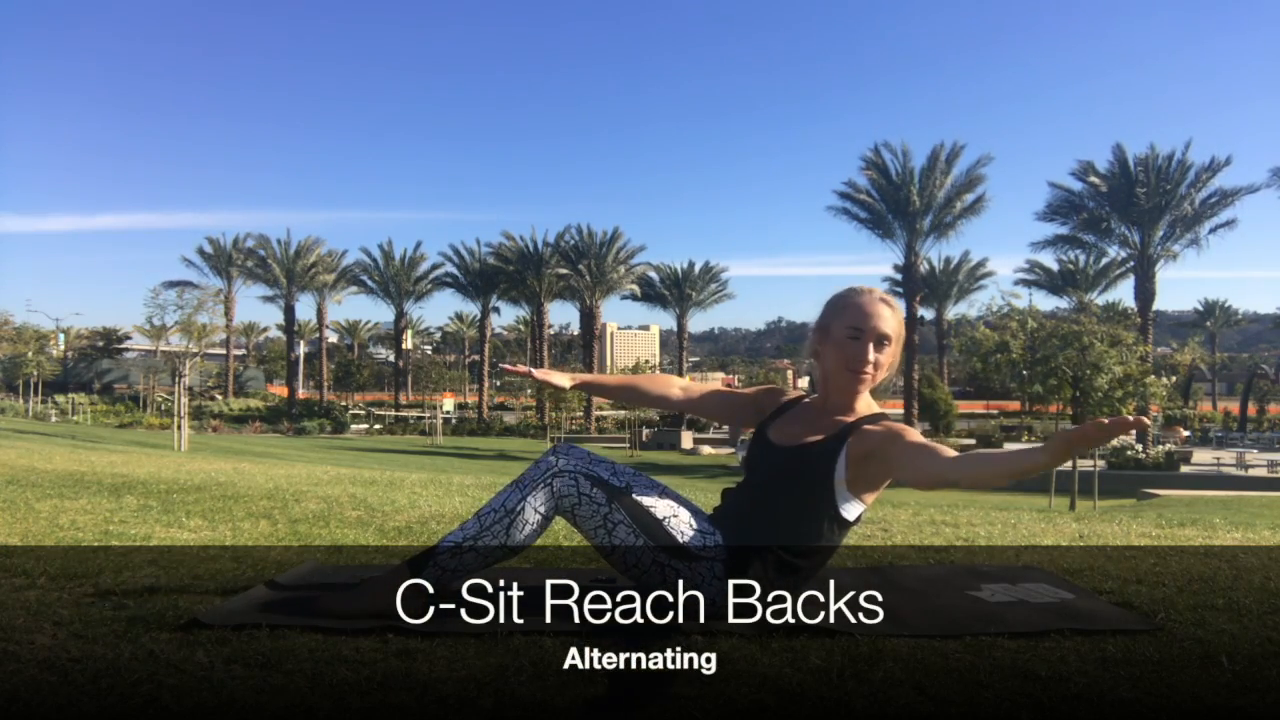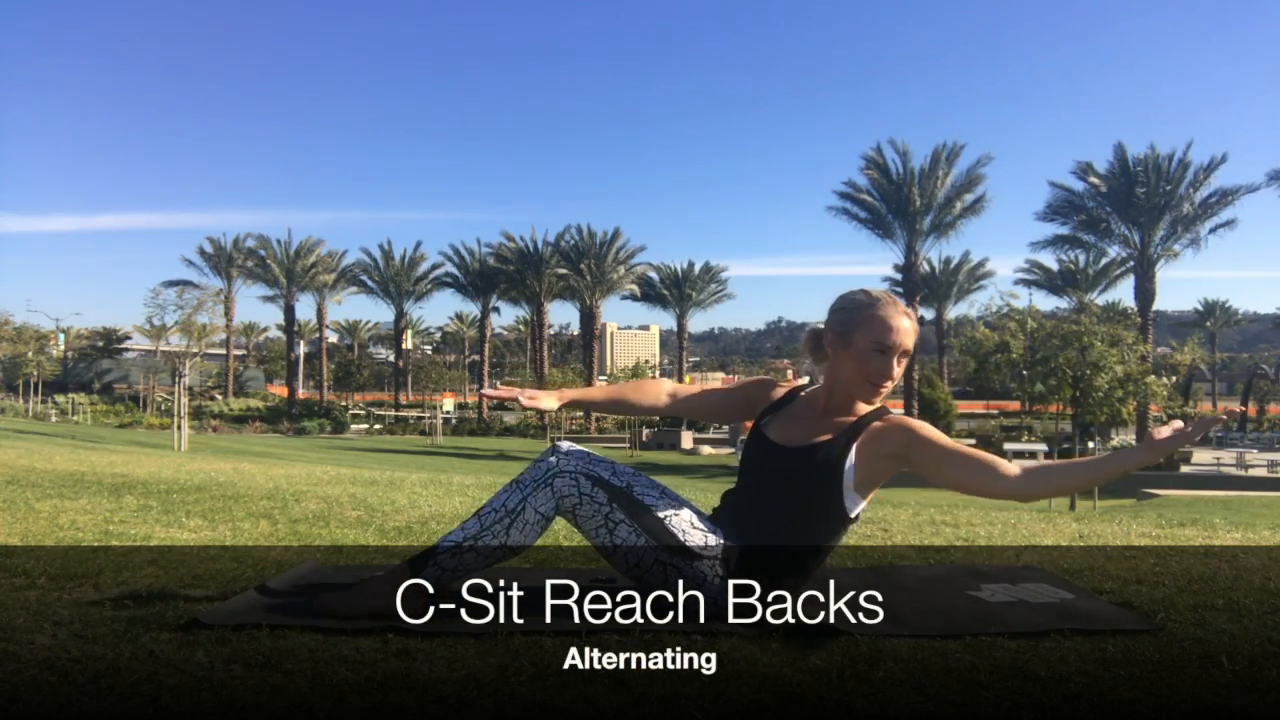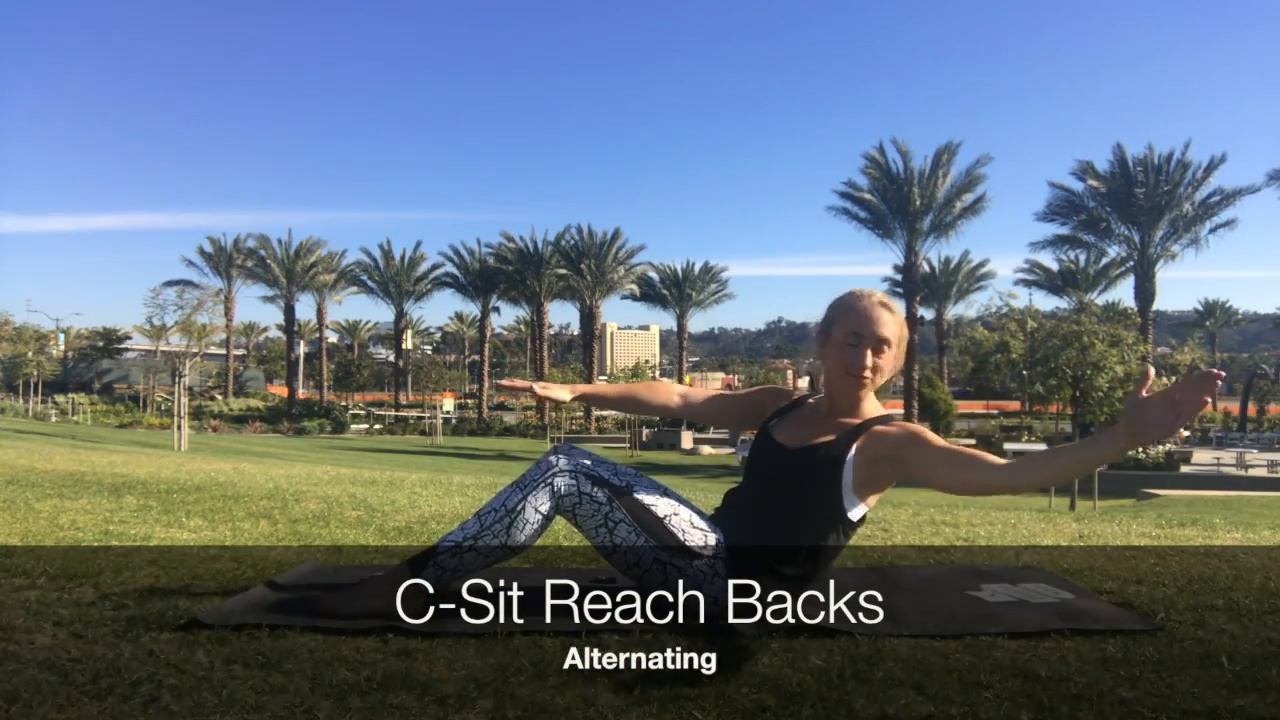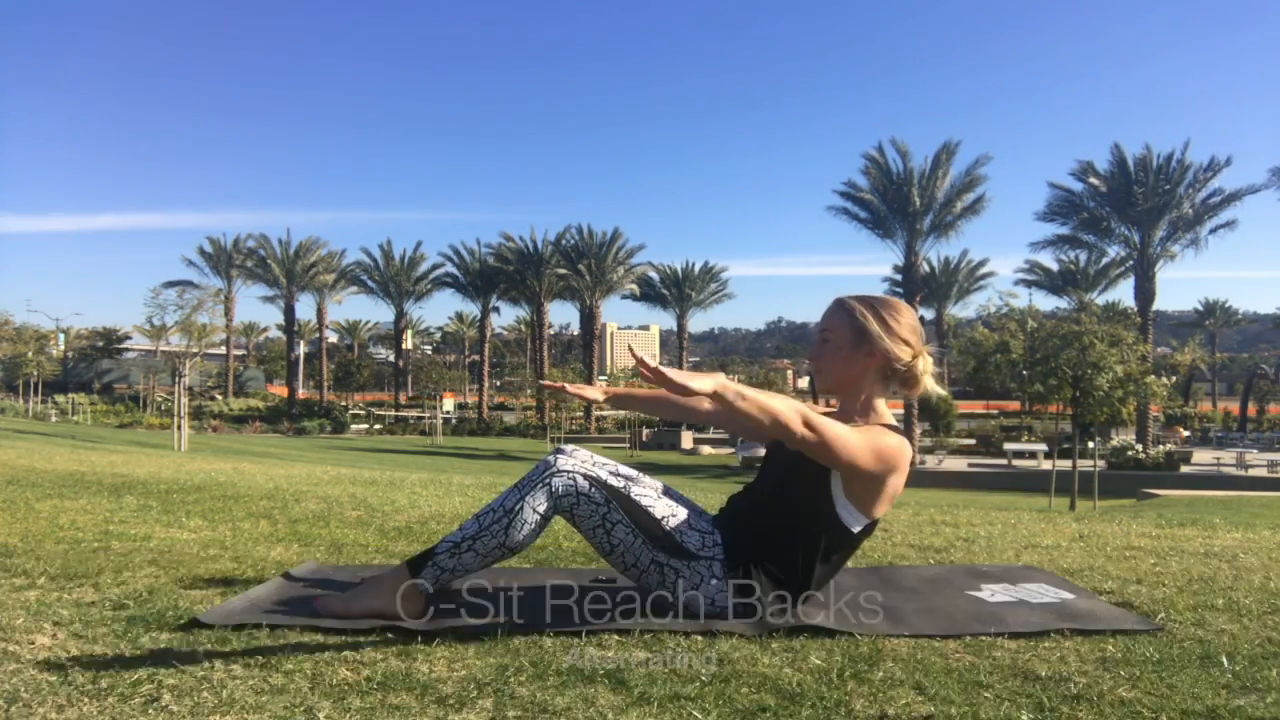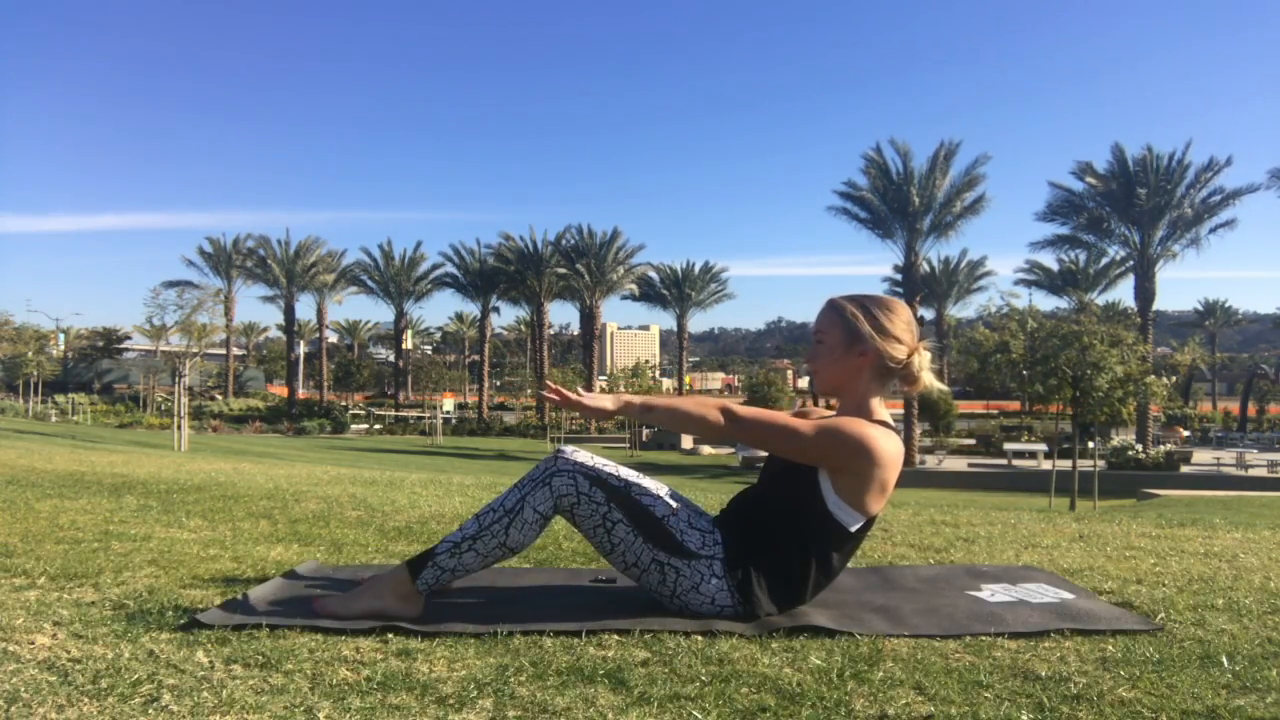
dt=0.4s
person 1, frame 1
left shoulder: (879, 440)
right shoulder: (780, 406)
left elbow: (963, 468)
right elbow: (675, 392)
left wrist: (1066, 443)
right wrist: (576, 380)
left hip: (729, 584)
right hip: (716, 549)
left knee: (560, 474)
right knee: (566, 463)
left ankle: (410, 583)
right ankle: (424, 576)
person 1, frame 2
left shoulder: (890, 438)
right shoulder: (773, 399)
left elbow: (1020, 481)
right elbow: (667, 397)
left wrist: (1148, 450)
right wrist: (562, 396)
left hip: (741, 586)
right hip: (711, 557)
left knee: (562, 475)
right knee: (565, 463)
left ankle: (413, 582)
right ankle: (424, 577)
person 1, frame 3
left shoulder: (888, 441)
right shoulder: (782, 405)
left elbow: (1004, 474)
right elbow: (678, 398)
left wrist: (1125, 435)
right wrist: (575, 391)
left hip: (738, 585)
right hip: (710, 557)
left knee: (563, 478)
right knee: (566, 464)
left ankle: (415, 582)
right ankle: (428, 574)
person 1, frame 4
left shoulder: (885, 450)
right shoulder: (816, 422)
left elbow: (804, 427)
right elbow: (704, 412)
left wrist: (711, 380)
right wrist: (606, 394)
left hip: (734, 585)
right hip: (718, 551)
left knee: (563, 476)
right knee: (570, 464)
left ankle: (410, 587)
right ankle: (420, 577)
person 1, frame 5
left shoulder: (867, 443)
right shoulder: (833, 425)
left elbow: (731, 423)
right elbow: (736, 420)
left wrist: (623, 405)
right wrist: (624, 401)
left hip: (727, 584)
right hip: (724, 556)
left knee: (563, 476)
right knee: (568, 467)
left ankle: (409, 585)
right ankle: (419, 575)
